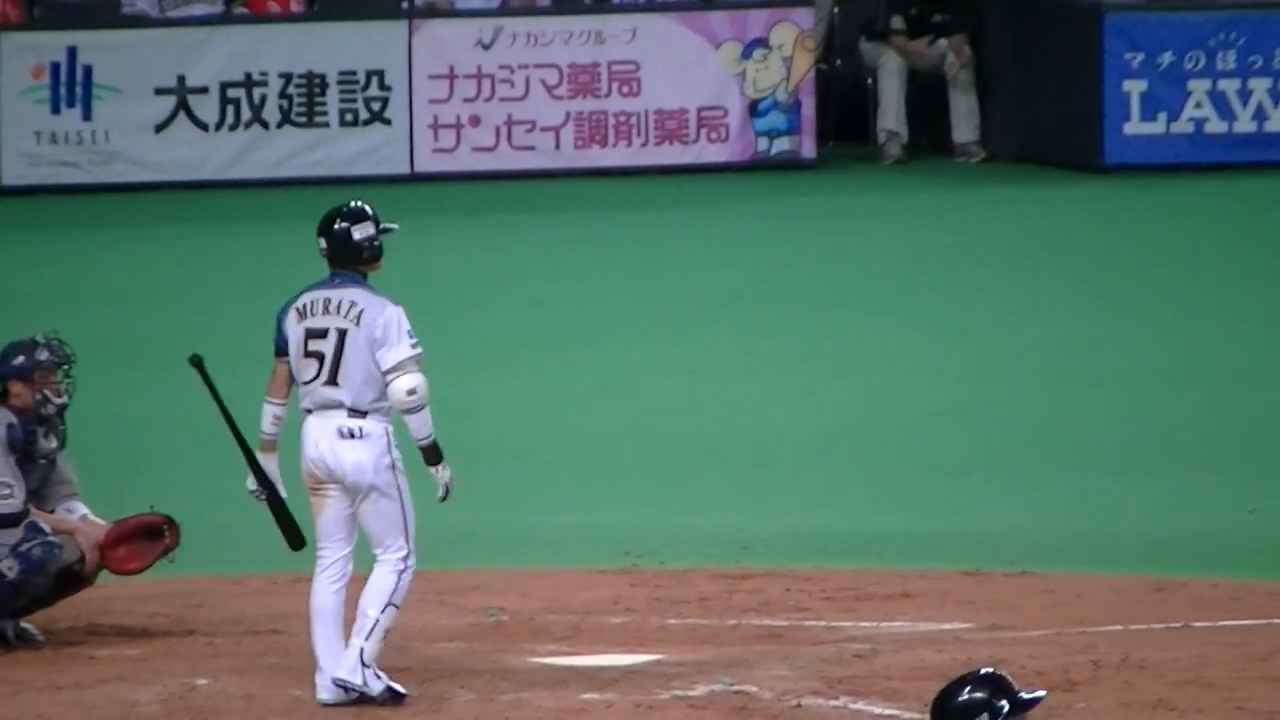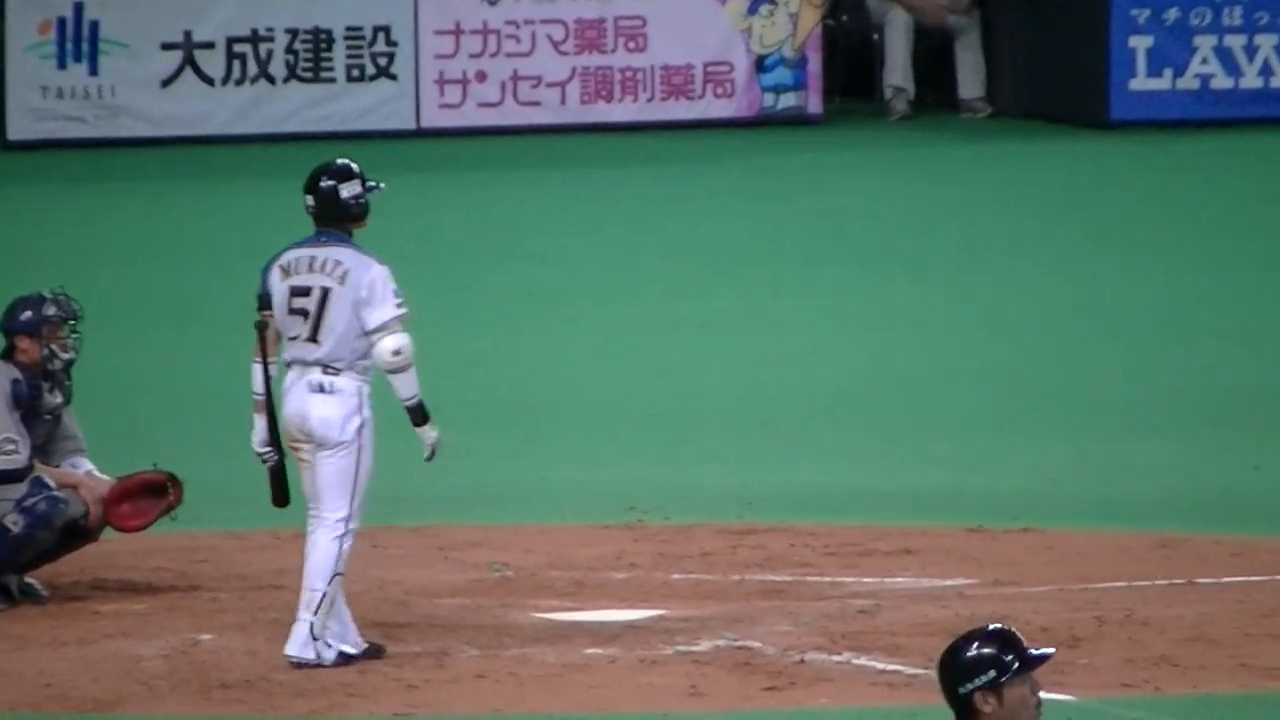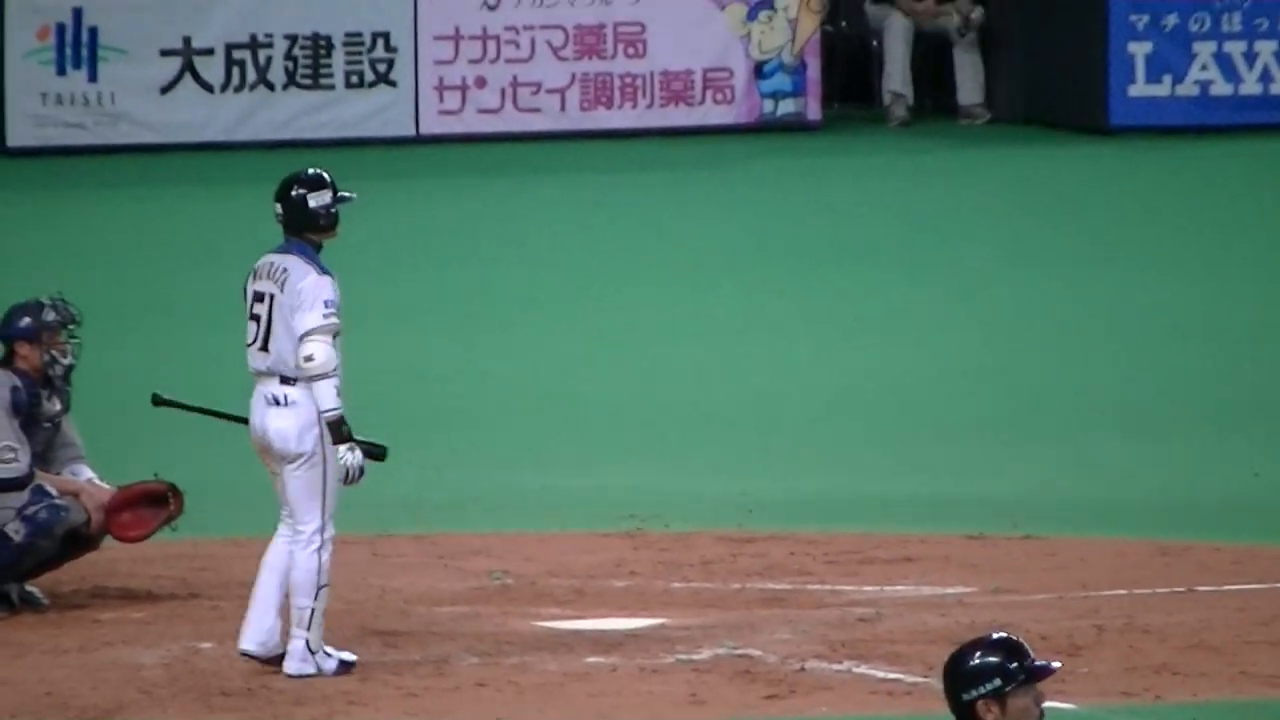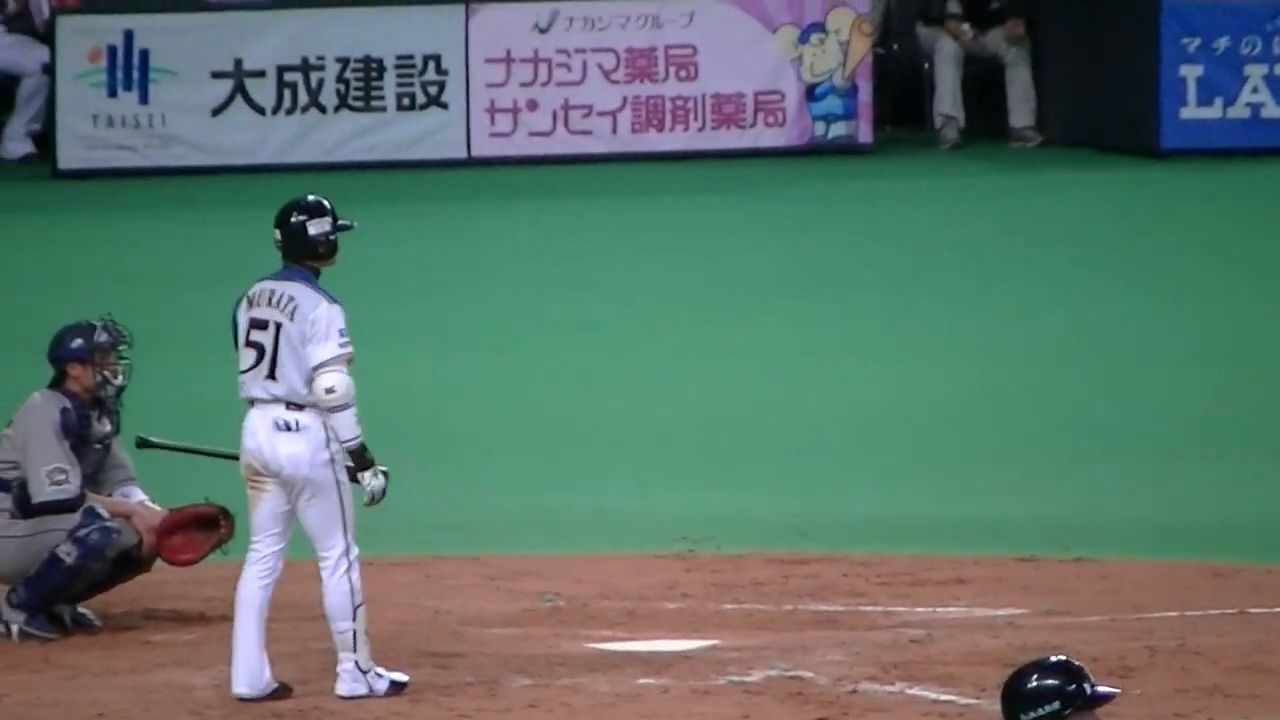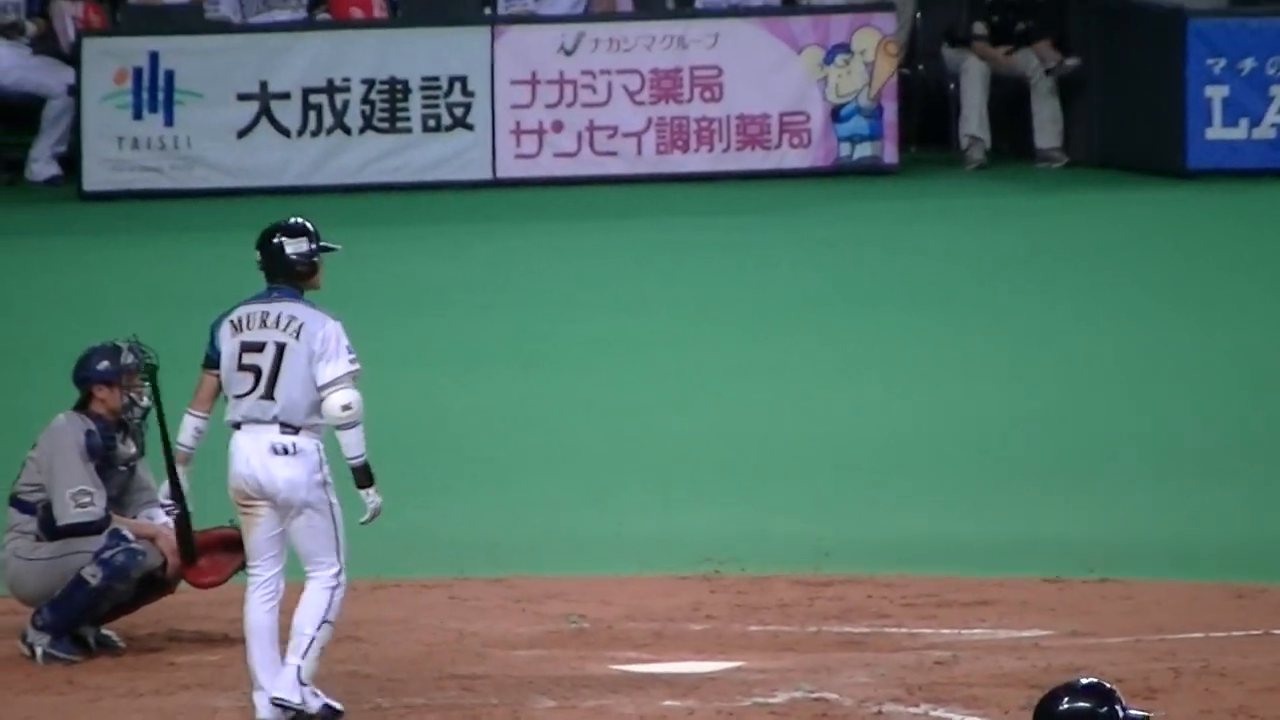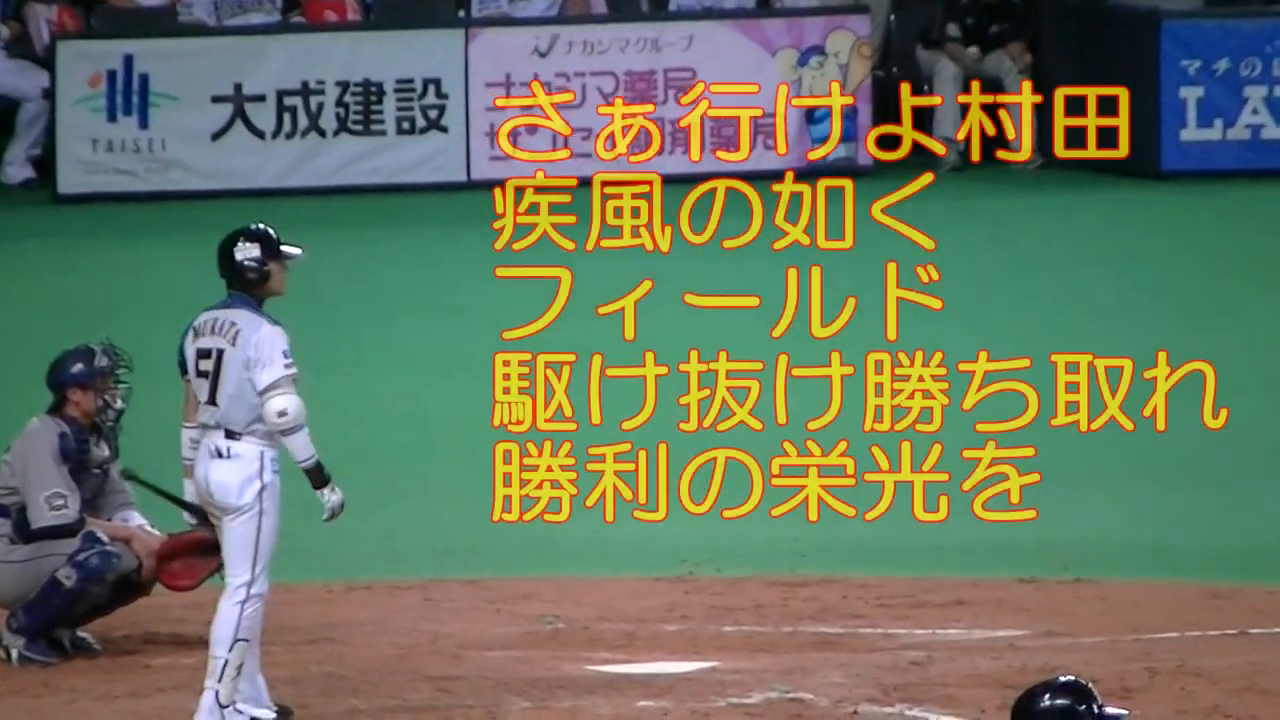
dt=0.5s
person 1, frame 1
left shoulder: (297, 307)
right shoulder: (382, 310)
left elbow: (278, 385)
right elbow: (409, 392)
left wrist: (266, 456)
right wrist: (435, 457)
left hip: (317, 439)
right hip: (366, 442)
left knee: (332, 562)
right knee: (395, 556)
left ankle: (334, 680)
right ankle: (356, 664)
person 1, frame 2
left shoulder: (281, 264)
right shoulder: (367, 270)
left elbow: (268, 347)
right elbow: (393, 353)
left wrist: (261, 417)
right wrist: (421, 418)
left hip: (296, 397)
right hip: (342, 401)
left knee: (322, 521)
right knee: (337, 525)
left ankle: (339, 636)
right ankle: (308, 638)
person 1, frame 3
left shoulder: (261, 269)
right shoulder: (312, 278)
right elbow: (317, 363)
right wrist: (343, 436)
left hip: (263, 407)
right hip: (300, 412)
left knee: (293, 527)
right knee: (313, 534)
left ankle: (260, 635)
right ankle: (305, 652)
person 1, frame 4
left shoulder: (251, 298)
right shoulder: (319, 307)
right elbow: (333, 393)
right wrist: (364, 462)
left hip: (256, 432)
right hip: (303, 436)
left knee: (262, 556)
right knee: (337, 556)
left ankle: (249, 675)
right ankle: (356, 671)
person 1, frame 5
left shoulder: (229, 322)
right shoulder: (320, 326)
left elbow: (202, 399)
right elbow: (343, 411)
left wrist: (180, 465)
right wrist: (366, 481)
left hip: (243, 455)
right hip: (295, 458)
left knee: (262, 578)
right knee: (326, 573)
person 1, frame 6
left shoulder: (200, 326)
right shoulder: (263, 332)
left elbow: (191, 410)
right elbow: (284, 417)
left wrist: (190, 479)
right wrist: (322, 482)
left hip: (209, 463)
right hip: (248, 465)
left knee: (248, 585)
right knee: (245, 588)
person 2, frame 1
left shoulder: (46, 428)
left elbow: (63, 499)
left wrist: (103, 530)
right wrist: (76, 528)
left knee: (92, 547)
right knee: (43, 547)
person 2, frame 2
left shoulder: (53, 384)
left elbow: (70, 454)
left wrist: (102, 485)
right wrist: (79, 482)
left knee: (97, 505)
right knee: (51, 502)
person 2, frame 3
left shoulder: (52, 391)
left elbow: (69, 461)
left wrist: (101, 492)
right wrist: (80, 489)
left knee: (97, 514)
right knee: (50, 509)
person 2, frame 4
left shoulder: (101, 413)
right shoulder: (43, 410)
left elbow: (120, 482)
right elbow: (57, 496)
left wrist: (150, 512)
right wrist: (131, 510)
left hip: (59, 529)
left knee: (145, 538)
right knee: (103, 530)
left ankle: (57, 600)
person 2, frame 5
left shoulder: (125, 435)
right shoulder: (68, 432)
left elbow: (144, 504)
right elbow: (82, 519)
left wrist: (172, 535)
right wrist: (155, 532)
left hip: (78, 553)
right hip: (31, 561)
left knee: (167, 559)
right knee: (127, 553)
left ankle: (81, 624)
right ankle: (44, 629)
person 2, frame 6
left shoulder: (99, 438)
right shoulder: (42, 436)
left elbow: (120, 507)
right elbow: (56, 522)
left wrist: (152, 539)
right wrist: (130, 534)
left hip: (50, 554)
left knee: (140, 563)
right knee: (102, 556)
left ankle: (56, 626)
